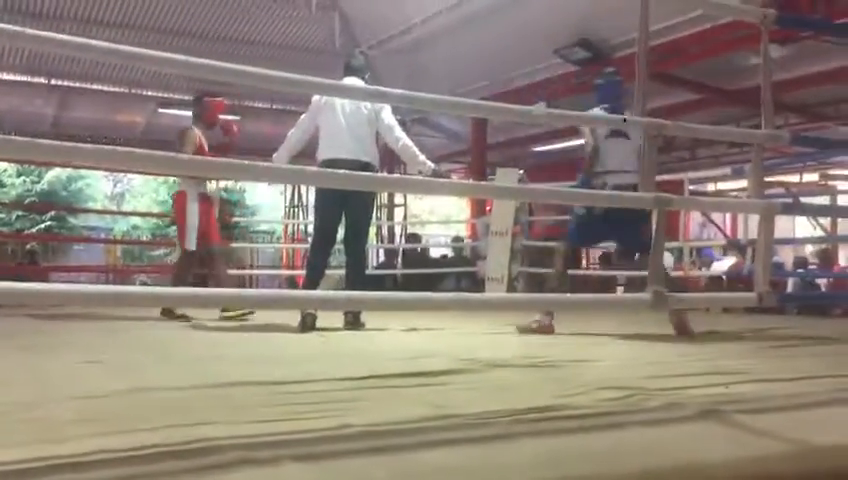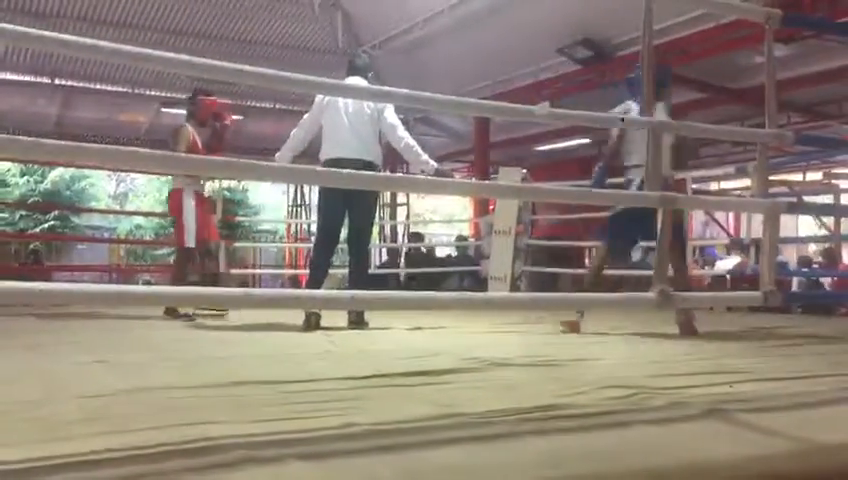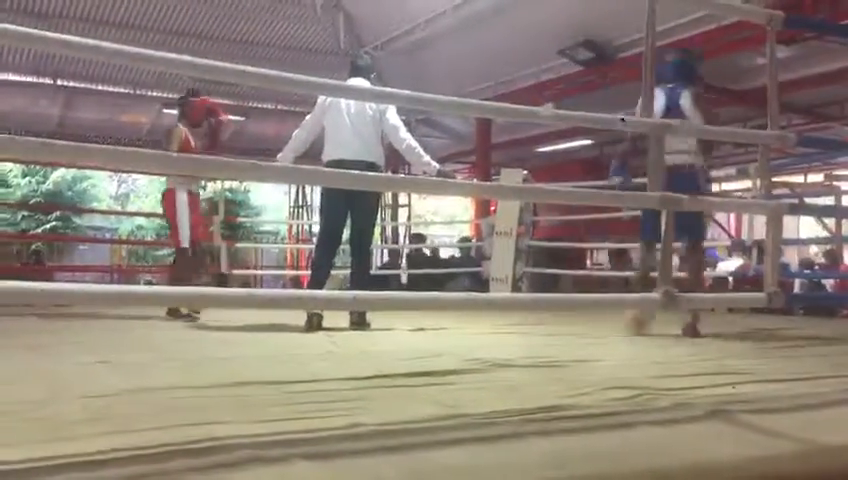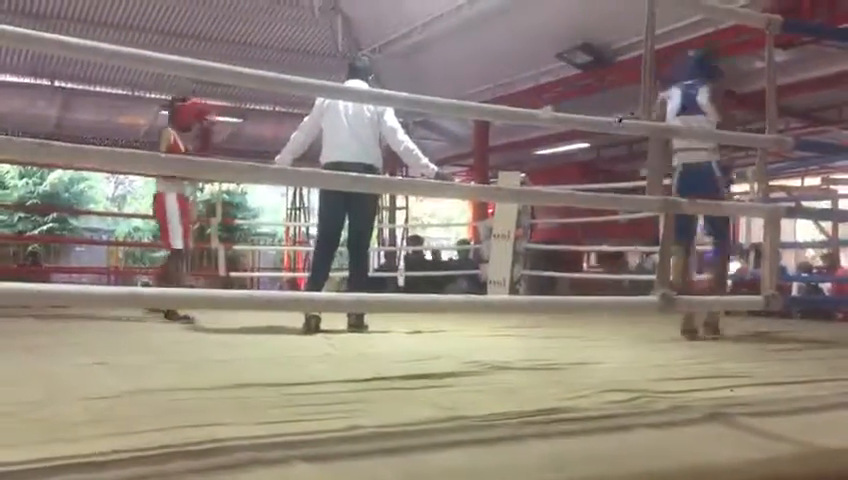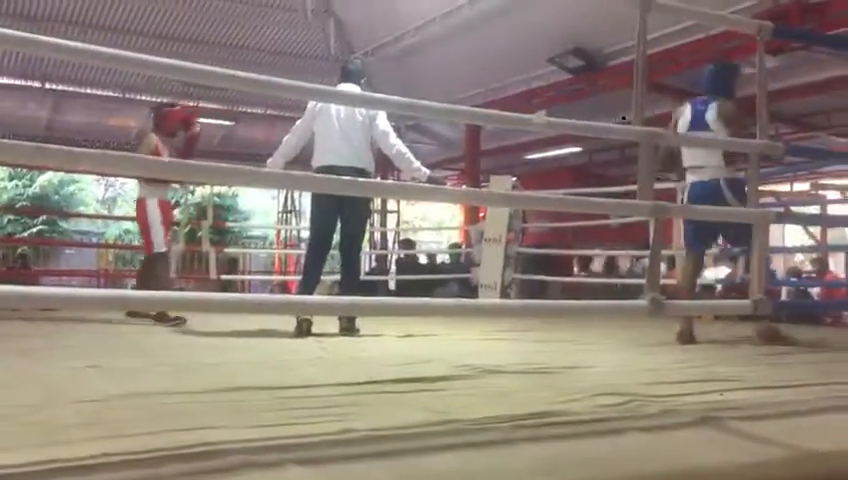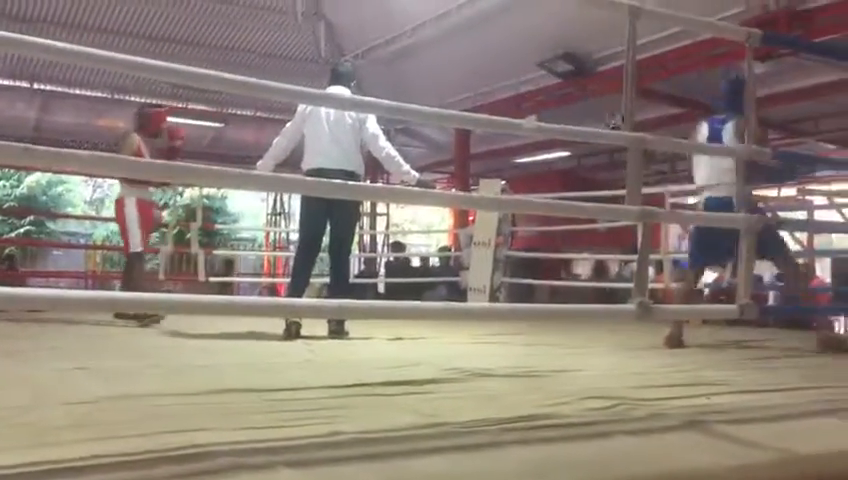
dt=0.1s
person 1, frame 1
left shoulder: (594, 117)
left elbow: (591, 152)
right elbow: (644, 156)
left wrist: (582, 184)
left hip: (604, 189)
right hip: (632, 193)
left knee: (565, 251)
right knee: (650, 257)
left ankle: (546, 318)
right ankle: (677, 319)
person 1, frame 2
left shoulder: (624, 111)
right shoulder: (668, 112)
left elbow: (613, 148)
right elbow: (679, 158)
left wrist: (600, 171)
left hip: (635, 186)
right hip: (664, 186)
left knee: (608, 251)
right knee: (678, 253)
right ankle: (685, 319)
person 1, frame 3
left shoulder: (650, 97)
right shoulder: (694, 96)
left elbow: (634, 136)
right elbow: (707, 146)
left wrist: (619, 164)
left hip: (660, 175)
right hip: (692, 173)
left knee: (649, 244)
right knee: (694, 247)
left ankle: (643, 306)
right ankle: (692, 319)
person 1, frame 4
left shoulder: (669, 96)
right shoulder: (714, 93)
left hip: (681, 172)
right hip: (710, 171)
left knee: (682, 247)
right knee: (722, 243)
left ankle: (687, 318)
right ankle: (712, 315)
person 1, frame 5
left shoulder: (682, 111)
right shoulder: (726, 109)
left elbow: (666, 156)
left hip: (695, 189)
right hip: (724, 186)
left knee: (692, 258)
left ankle: (685, 326)
person 1, frame 6
left shoulder: (700, 129)
right shoulder: (744, 128)
left hip: (707, 206)
right hip: (737, 204)
left knee: (693, 272)
right knee: (785, 262)
left ankle: (675, 332)
person 2, frame 1
left shoulder: (323, 96)
right shoulder: (374, 98)
left elbow: (299, 132)
right elbow: (397, 138)
left wrist: (276, 162)
right wrist: (427, 167)
left hip: (330, 170)
right hip: (362, 172)
left knee: (322, 240)
right knee: (356, 242)
left ankle: (308, 307)
right ankle: (352, 311)
person 2, frame 2
left shoulder: (327, 95)
right shoulder: (378, 98)
left elbow: (302, 132)
right elbow: (399, 137)
left wrist: (279, 161)
right wrist: (430, 166)
left hip: (333, 169)
right hip: (365, 171)
left knee: (325, 239)
right knee: (359, 241)
left ankle: (312, 307)
right ankle: (356, 310)
person 2, frame 3
left shoulder: (329, 96)
right shoulder: (379, 99)
left elbow: (305, 132)
right elbow: (401, 138)
left wrist: (281, 162)
right wrist: (432, 167)
left hip: (335, 171)
right hip: (367, 172)
left knee: (327, 240)
right knee: (361, 242)
left ankle: (313, 307)
right ankle: (358, 311)
person 2, frame 4
left shoulder: (327, 98)
right shoulder: (377, 101)
left elbow: (302, 135)
right elbow: (399, 140)
left wrist: (279, 163)
right wrist: (430, 170)
left hip: (333, 173)
right hip: (365, 174)
left knee: (325, 242)
right knee: (359, 244)
left ankle: (311, 310)
right ankle: (355, 313)
person 2, frame 5
left shoulder: (319, 102)
right shoulder: (369, 105)
left elbow: (295, 138)
right elbow: (391, 143)
left wrist: (271, 166)
right wrist: (422, 173)
left hip: (325, 177)
right hip: (357, 178)
left knee: (317, 245)
right knee: (351, 248)
left ankle: (303, 313)
right ankle: (347, 316)
person 2, frame 6
left shoulder: (309, 104)
right shoulder: (360, 108)
left elbow: (284, 140)
right elbow: (381, 147)
left wrist: (260, 169)
right wrist: (411, 177)
left hip: (315, 179)
right hip: (347, 181)
left knee: (306, 248)
right knee: (340, 251)
left ankle: (292, 315)
right ankle: (336, 319)
person 3, frame 1
left shoulder: (202, 136)
right shoulder: (191, 133)
left wrist: (227, 140)
left hip: (202, 198)
right hip: (190, 197)
left knee: (214, 252)
right knee: (190, 252)
left ankle: (227, 305)
right ankle: (170, 306)
person 3, frame 2
left shoulder: (197, 134)
right shoulder: (184, 131)
left elbow: (213, 152)
left wrist: (221, 131)
left hip: (197, 195)
right hip: (184, 195)
left knee: (208, 248)
right knee: (188, 249)
right ankle: (173, 305)
person 3, frame 3
left shoulder: (193, 134)
right shoulder: (178, 131)
left elbow: (210, 149)
left wrist: (216, 125)
left hip: (190, 194)
right hip: (179, 194)
left knee: (196, 249)
right knee: (184, 249)
right ankle: (175, 305)
person 3, frame 4
left shoulder: (183, 138)
right shoulder: (167, 135)
left elbow: (201, 150)
left wrist: (206, 127)
left hip: (180, 198)
right hip: (168, 197)
left knee: (179, 251)
right knee: (178, 251)
right ankle: (172, 307)
person 3, frame 5
left shoulder: (168, 145)
right shoulder: (149, 140)
left elbow: (183, 159)
left wrist: (192, 137)
left hip: (162, 203)
right hip: (151, 203)
left knee: (154, 256)
right knee: (159, 255)
right ankle: (162, 310)
person 3, frame 6
left shoulder: (150, 145)
right shoulder: (131, 140)
left wrist: (173, 150)
left hip: (145, 203)
right hip: (130, 202)
left knee: (135, 255)
right knee: (137, 253)
